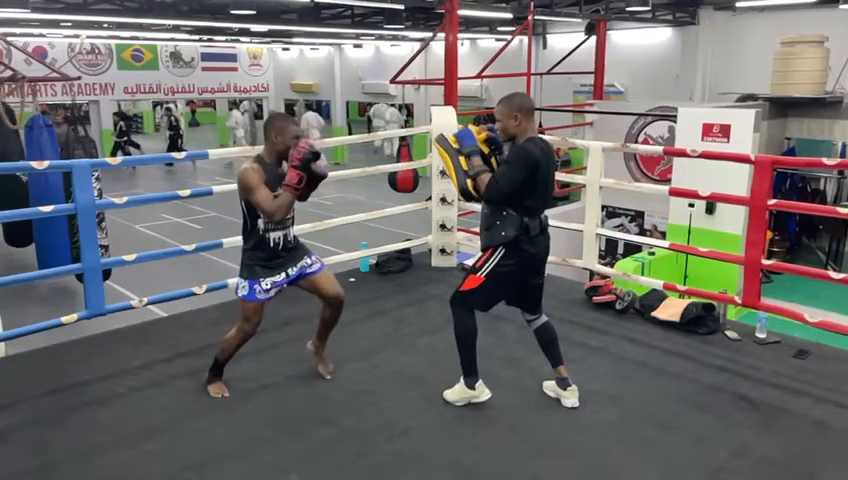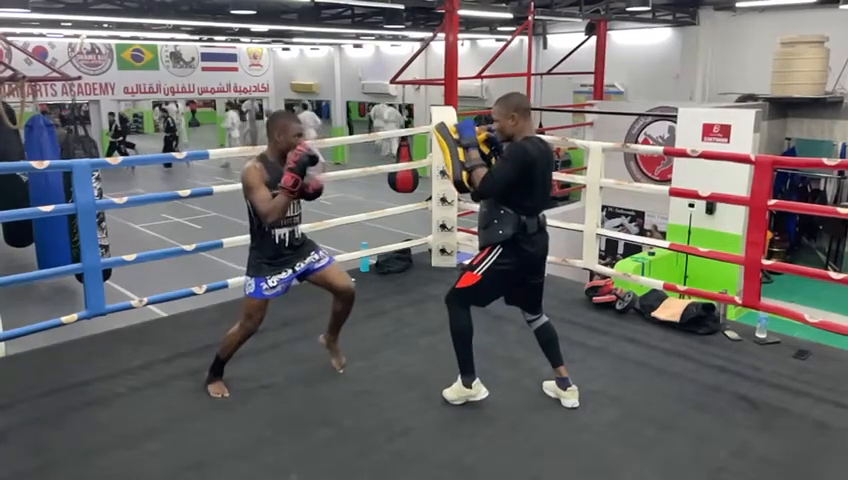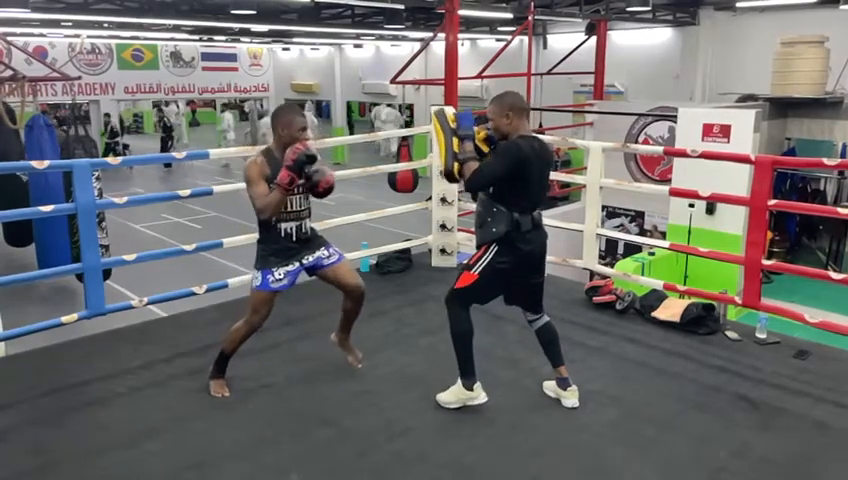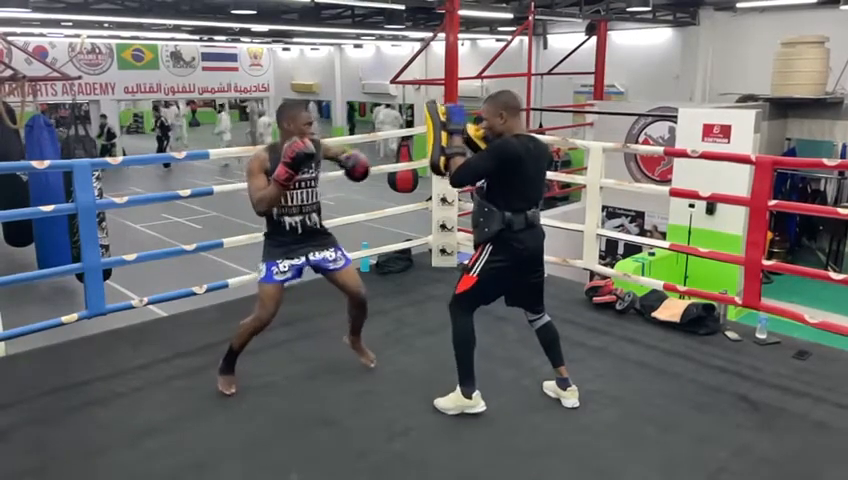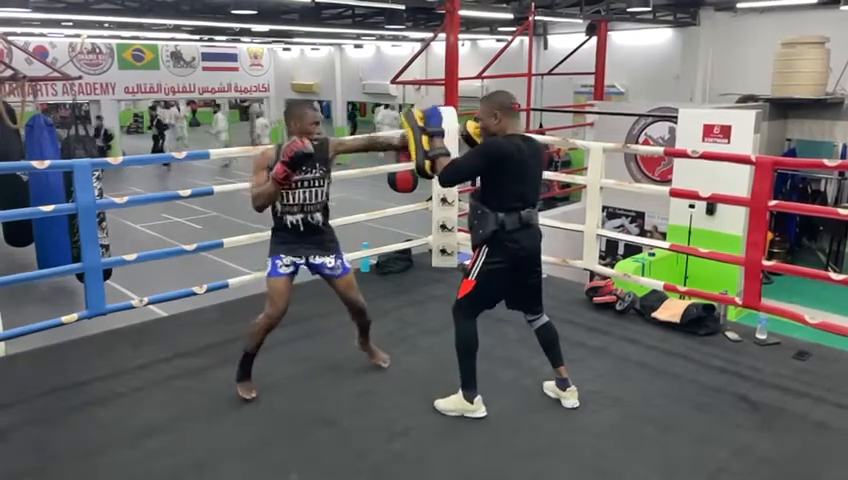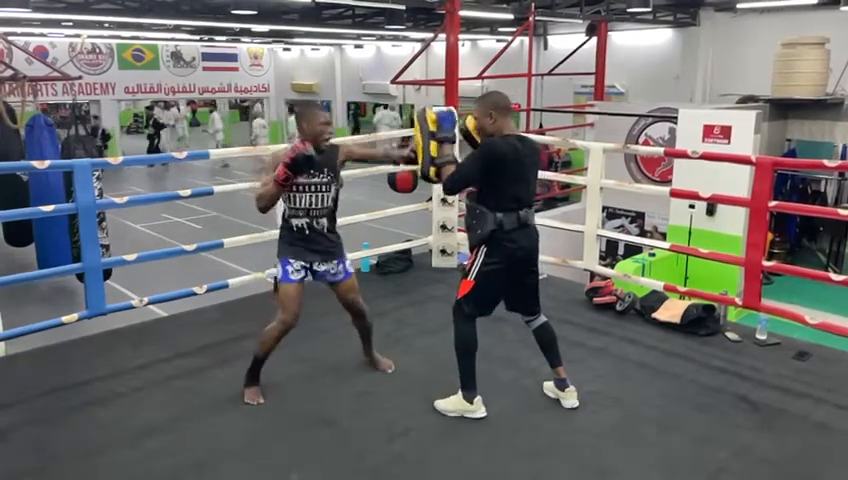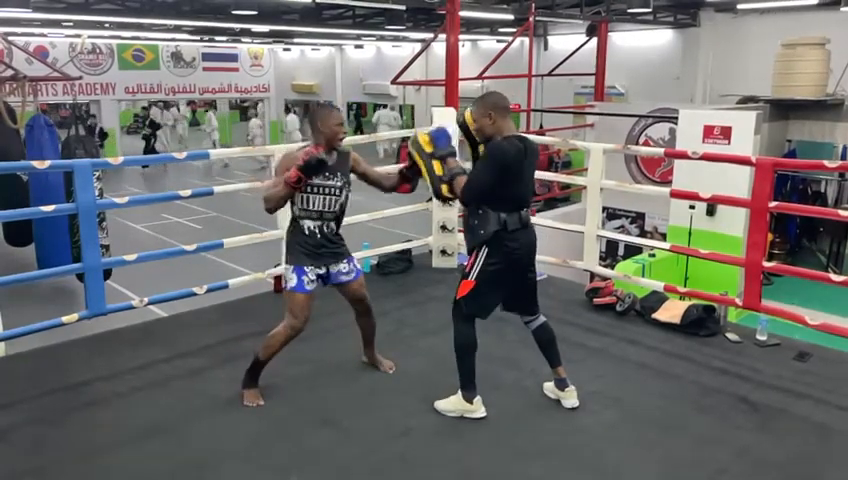
dt=0.4s
person 1, frame 1
left shoulder: (523, 153)
right shoulder: (542, 149)
left elbow: (492, 193)
left wrist: (472, 154)
right wrist: (498, 150)
left hip: (513, 246)
right hip: (533, 242)
left knee: (461, 303)
right knee: (532, 312)
left ankle: (471, 385)
right ankle: (564, 384)
person 1, frame 2
left shoulder: (520, 152)
right shoulder: (541, 149)
left elbow: (484, 188)
left wrist: (471, 147)
left hip: (510, 245)
right hip: (533, 241)
left knee: (457, 300)
right knee: (533, 312)
left ankle: (468, 383)
right ankle: (564, 384)
person 1, frame 3
left shoulder: (514, 150)
right shoulder: (541, 150)
left elbow: (473, 182)
left wrist: (466, 140)
left hip: (507, 244)
right hip: (532, 240)
left knee: (457, 301)
right knee: (534, 311)
left ankle: (469, 386)
right ankle: (564, 384)
person 1, frame 4
left shoulder: (504, 149)
right shoulder: (538, 149)
left elbow: (458, 177)
left wrist: (455, 133)
right wrist: (485, 143)
left hip: (503, 243)
right hip: (531, 238)
left knee: (460, 307)
right knee: (535, 310)
left ankle: (468, 394)
right ankle: (565, 384)
person 1, frame 5
left shoulder: (495, 148)
right shoulder: (535, 149)
left elbow: (447, 176)
left wrist: (435, 136)
left hip: (500, 244)
right hip: (528, 238)
left knee: (464, 312)
right knee: (534, 311)
left ankle: (469, 398)
right ankle: (564, 384)
person 1, frame 6
left shoulder: (493, 149)
right shoulder: (531, 149)
left elbow: (451, 184)
left wrist: (445, 142)
left hip: (498, 244)
right hip: (525, 238)
left knee: (464, 313)
right knee: (531, 311)
left ankle: (470, 399)
right ankle: (563, 385)
person 1, frame 7
left shoulder: (499, 151)
right shoulder: (526, 147)
left elbow: (468, 194)
left wrist: (447, 155)
right wrist: (478, 146)
left hip: (498, 244)
right hip: (522, 238)
left knee: (463, 313)
right knee: (530, 312)
left ankle: (469, 399)
right ankle: (564, 385)
person 2, frame 1
left shoulder: (285, 164)
right shoulder: (251, 172)
left elbow: (300, 197)
right elbow: (275, 213)
left wrist: (311, 179)
right wrist: (297, 173)
left hip: (293, 251)
right hip: (260, 262)
left knee: (336, 296)
right knee: (247, 327)
left ankle: (319, 346)
right ankle: (214, 375)
person 2, frame 2
left shoulder: (290, 161)
right shoulder: (254, 171)
right elbow: (269, 216)
left wrist: (310, 187)
right wrist: (293, 176)
left hip: (300, 247)
right hip: (267, 259)
left knee: (346, 290)
right knee: (249, 325)
left ankle: (331, 339)
right ankle: (214, 374)
person 2, frame 3
left shoulder: (300, 155)
right shoulder: (258, 165)
left elbow: (317, 176)
right elbow: (264, 211)
right wrist: (289, 173)
left hip: (310, 242)
right hip: (275, 252)
left knee: (356, 288)
right knee: (254, 320)
left ankle: (342, 337)
right ankle: (217, 371)
person 2, frame 4
left shoulder: (315, 148)
right shoulder: (262, 159)
left elbow: (342, 154)
right elbow: (260, 206)
left wrist: (352, 159)
right wrist: (287, 170)
left hip: (318, 238)
right hip: (281, 245)
left knee: (358, 294)
right knee: (262, 316)
left ankle: (355, 340)
right ankle: (227, 366)
person 2, frame 5
left shoulder: (328, 148)
right shoulder: (269, 157)
left elbow: (369, 142)
right elbow: (258, 203)
left wrist: (399, 143)
right wrist: (285, 169)
left hip: (322, 240)
right hip: (286, 244)
left knee: (355, 302)
right knee: (273, 313)
left ankle: (366, 343)
right ankle: (243, 373)
person 2, frame 6
left shoulder: (339, 154)
right shoulder: (283, 158)
left elbow: (382, 155)
right elbow: (262, 204)
left wrist: (410, 156)
right wrist: (287, 172)
left hip: (328, 246)
right hip: (293, 248)
left knee: (356, 306)
right knee: (287, 319)
left ankle: (369, 352)
right ankle: (251, 378)
person 2, frame 7
left shoulder: (349, 159)
right shoulder: (294, 159)
left elbow: (386, 184)
right elbow: (270, 204)
left wrist: (409, 173)
right wrist: (299, 174)
left hip: (335, 249)
right hip: (303, 252)
left knee: (363, 303)
right knee: (295, 323)
left ankle: (370, 353)
right ankle: (250, 378)
